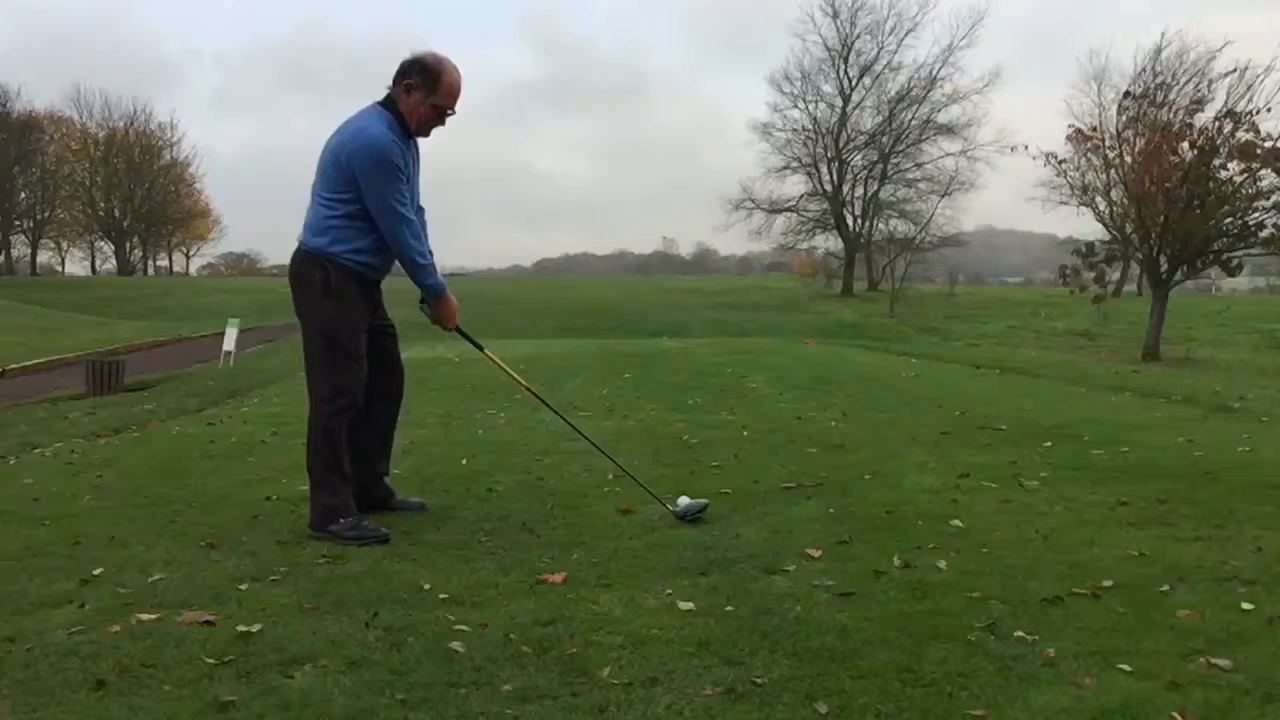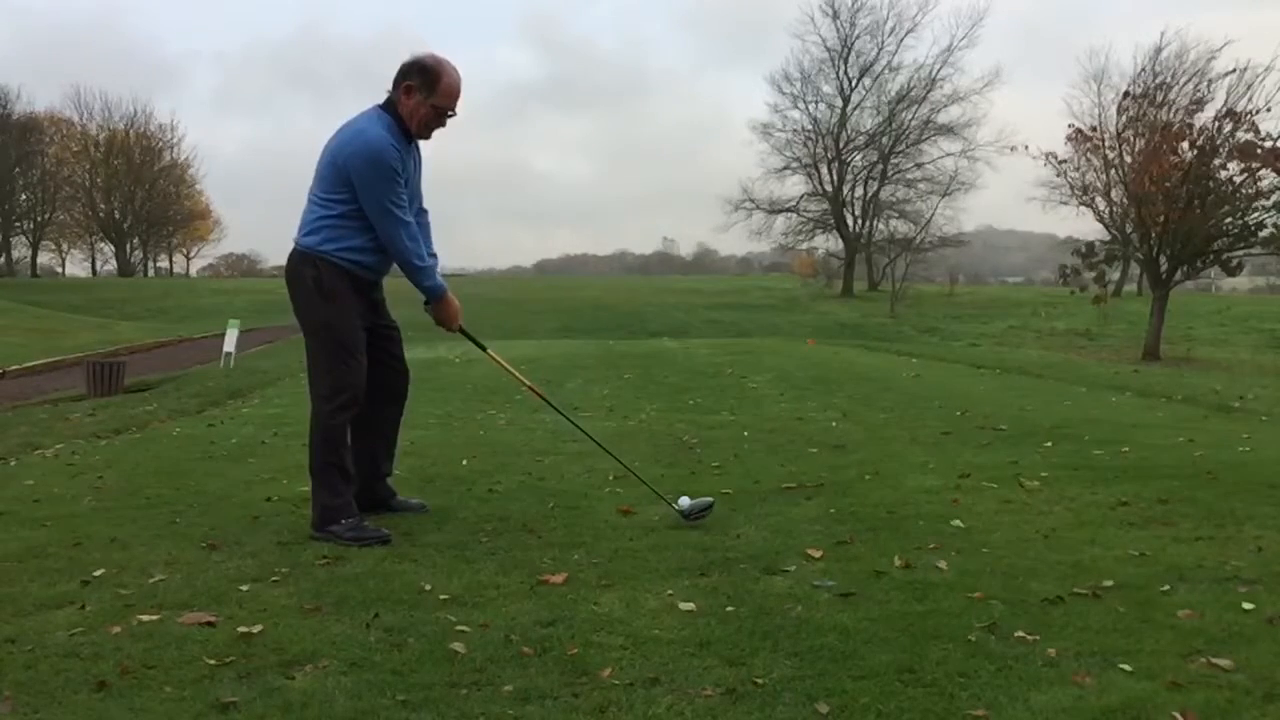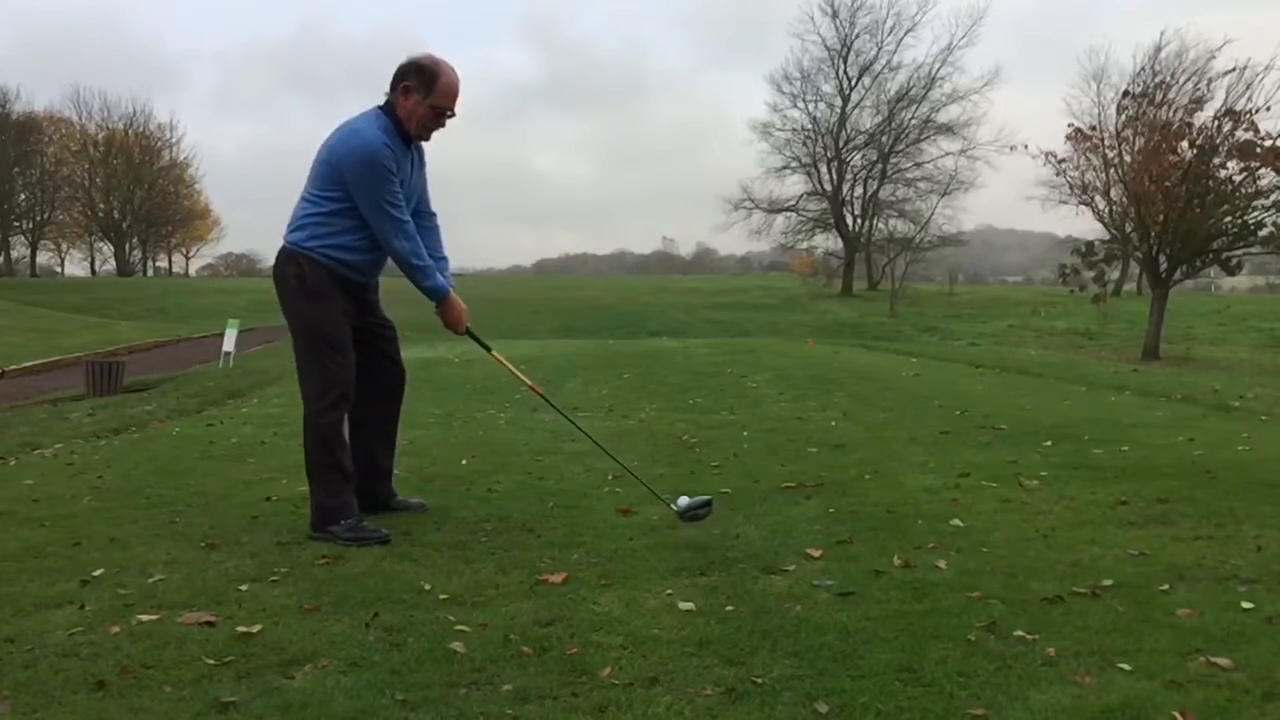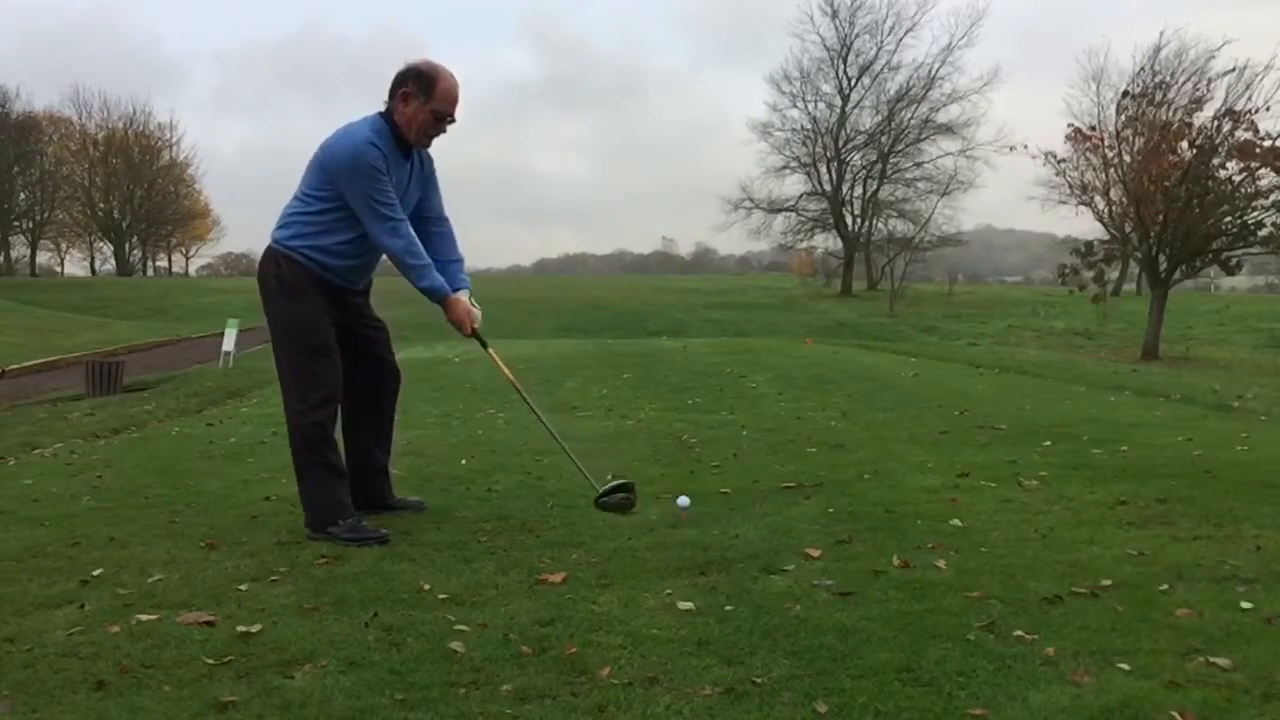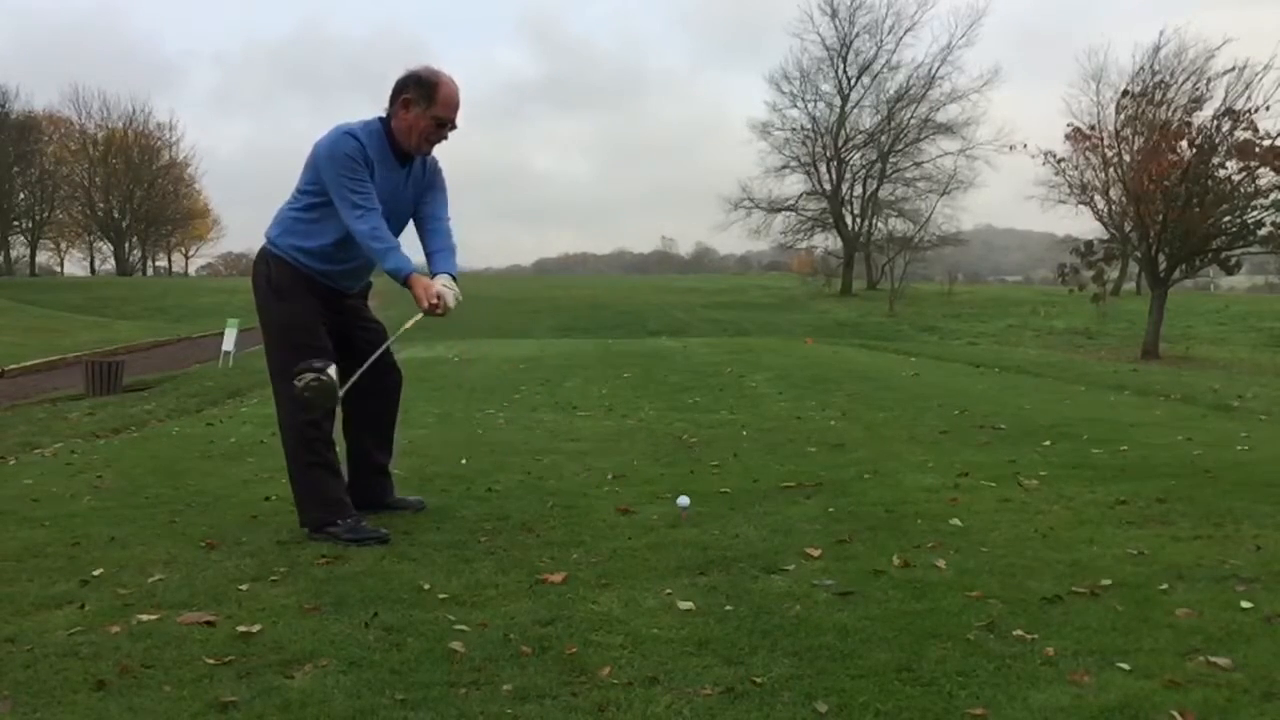
dt=1s
person 1, frame 1
left shoulder: (399, 137)
right shoulder: (373, 140)
left elbow: (411, 216)
right elbow: (397, 229)
left wrist: (432, 284)
right wrist: (436, 291)
left hip: (358, 279)
right hip: (328, 276)
left knee: (384, 382)
right knee: (340, 391)
left ankle: (369, 488)
right ankle: (331, 511)
person 1, frame 2
left shoulder: (404, 140)
right shoulder: (371, 143)
left elbow: (415, 217)
right elbow: (395, 232)
left wrist: (435, 282)
right wrist: (437, 293)
left hip: (359, 279)
right hip: (324, 277)
left knee: (388, 379)
right knee: (341, 391)
left ankle: (371, 489)
right ankle: (333, 512)
person 1, frame 3
left shoulder: (408, 146)
right shoulder: (366, 144)
left elbow: (422, 220)
right elbow: (395, 234)
left wrist: (445, 284)
right wrist: (441, 296)
left hip: (353, 280)
right hip: (312, 275)
left knee: (384, 378)
right knee: (333, 390)
left ankle: (373, 491)
right ankle: (332, 514)
person 1, frame 4
left shoulder: (419, 158)
right shoulder: (358, 148)
left elbow: (434, 226)
right elbow: (392, 234)
left wrist: (461, 289)
right wrist: (444, 298)
left hip: (345, 283)
right hip: (296, 277)
left knee: (378, 379)
right knee: (318, 393)
left ankle: (369, 491)
right ankle: (329, 513)
person 1, frame 5
left shoulder: (428, 171)
right shoulder: (346, 144)
left elbow: (436, 226)
right elbow: (365, 222)
left wrist: (444, 276)
right wrist: (410, 278)
left hip: (345, 287)
right hip: (290, 277)
left knee: (379, 379)
left ankle: (370, 490)
right ankle: (326, 512)
